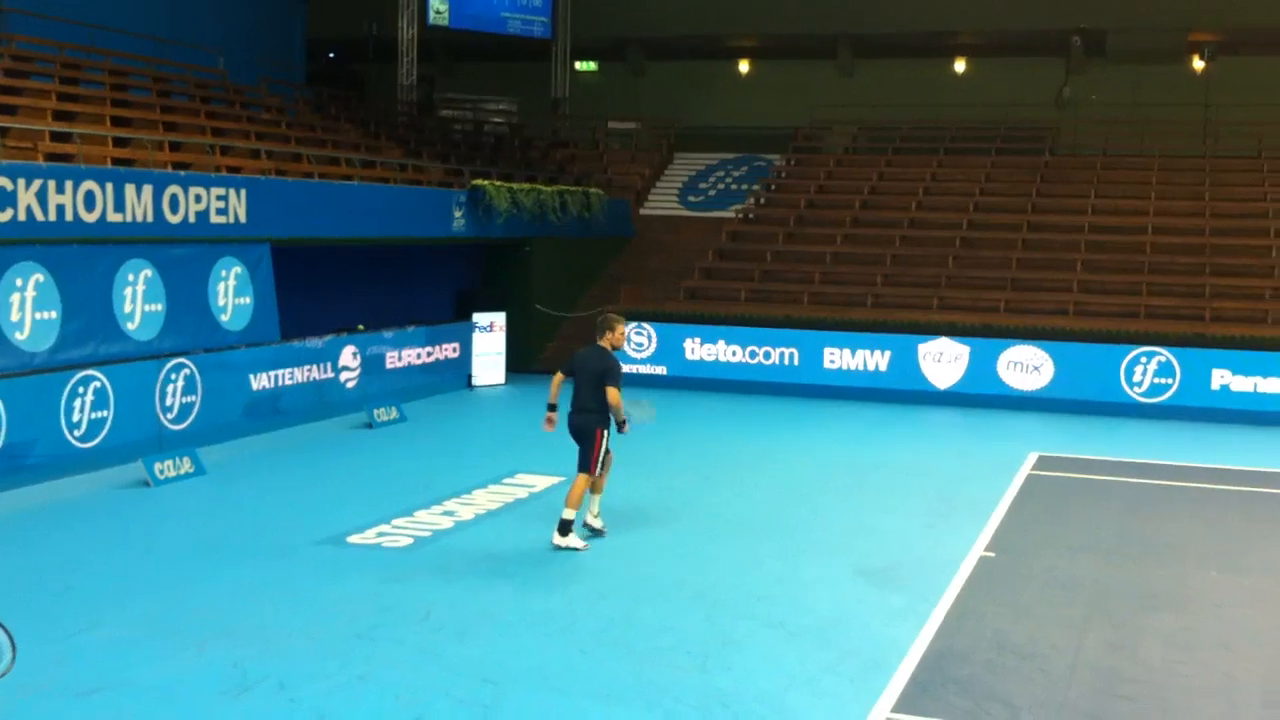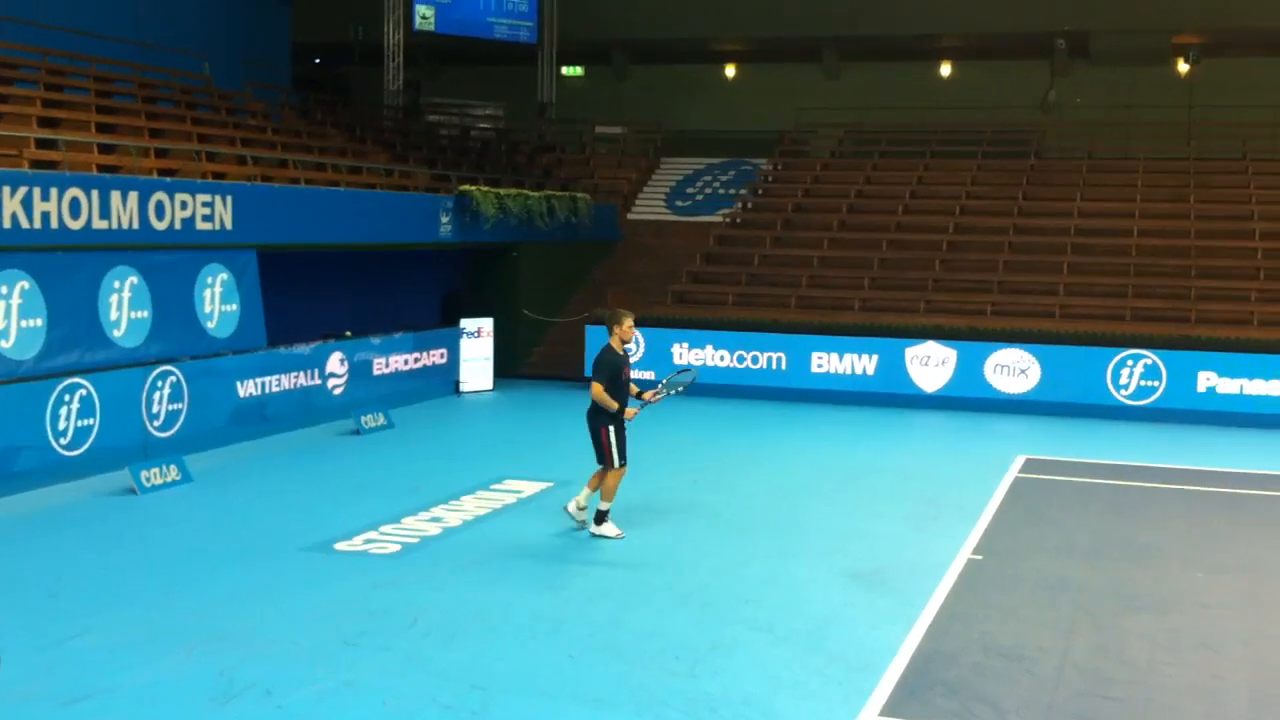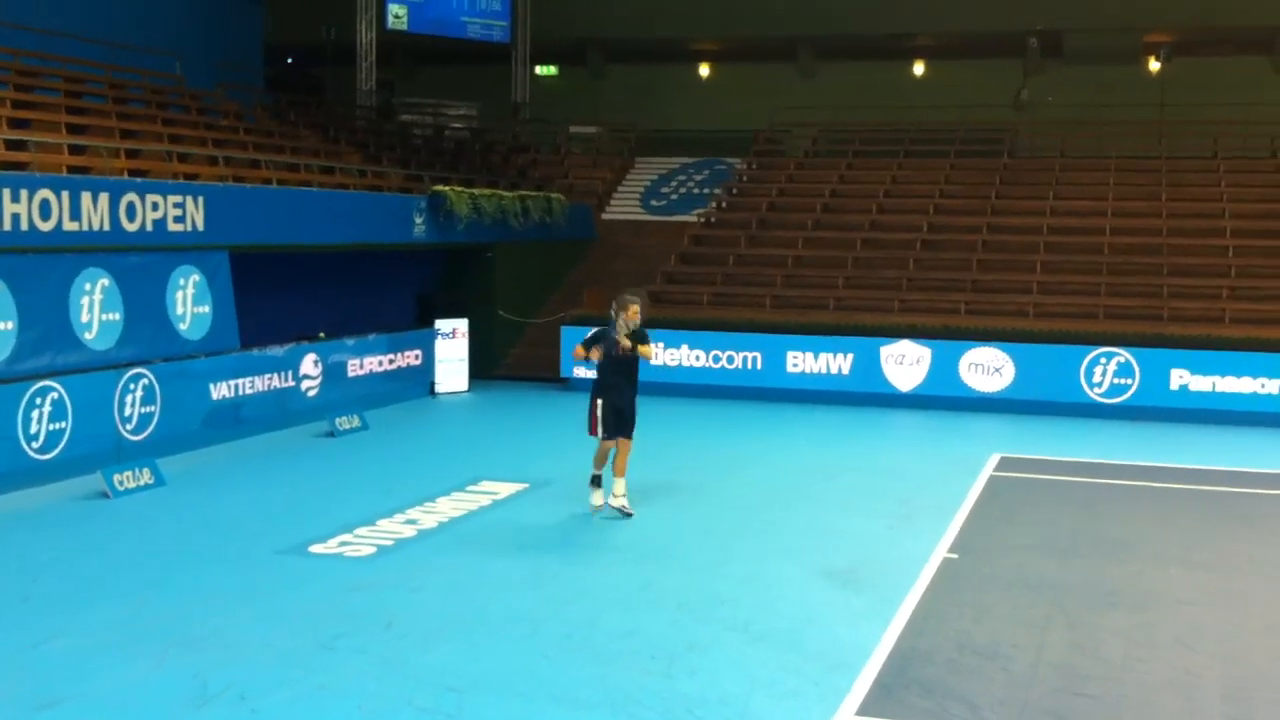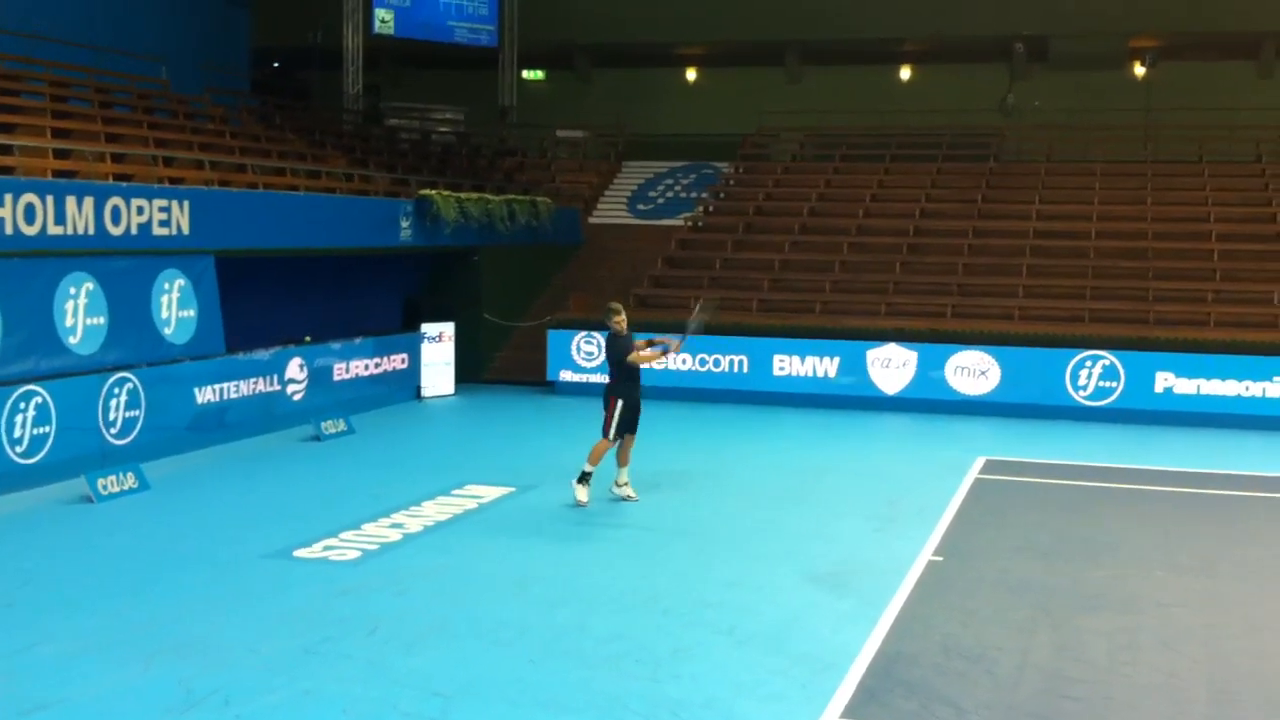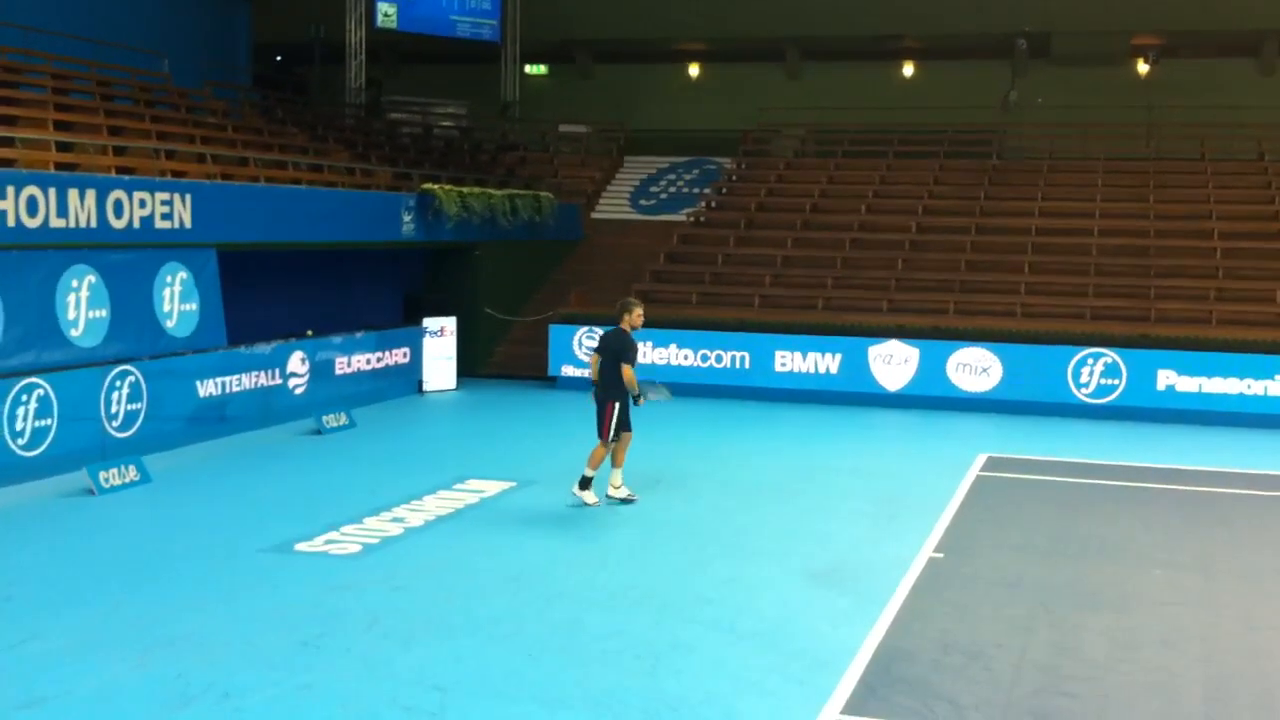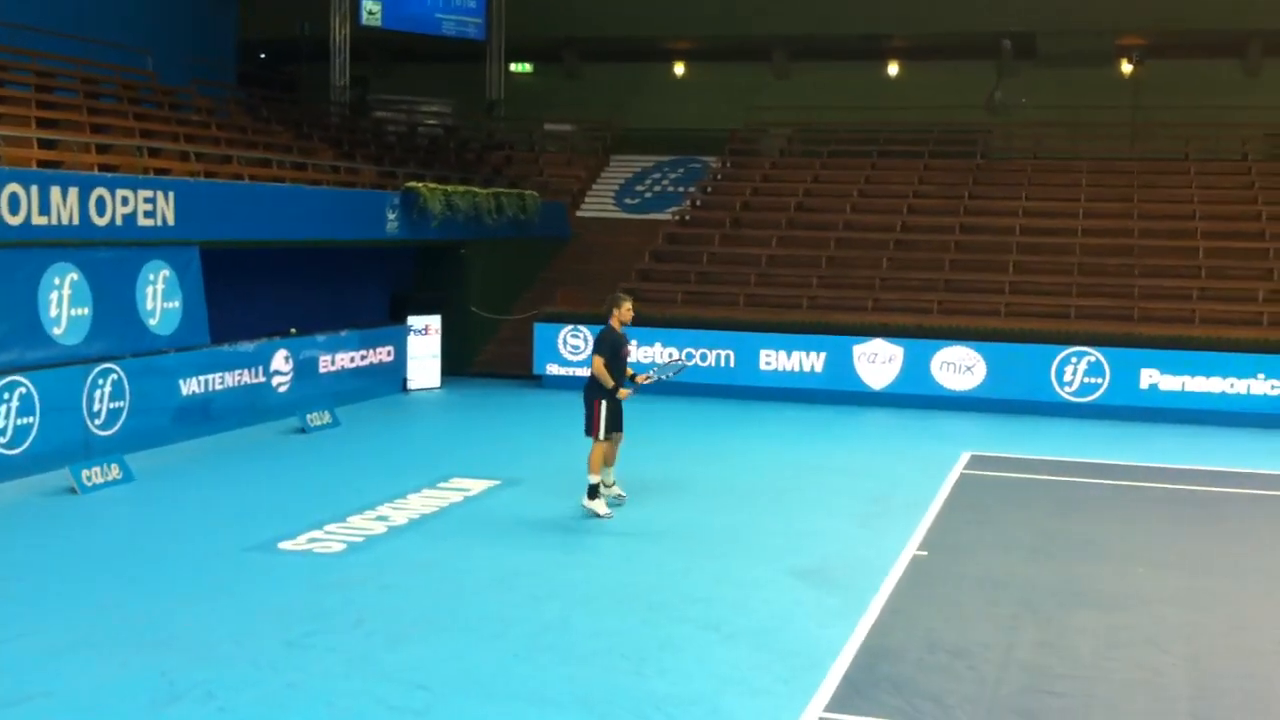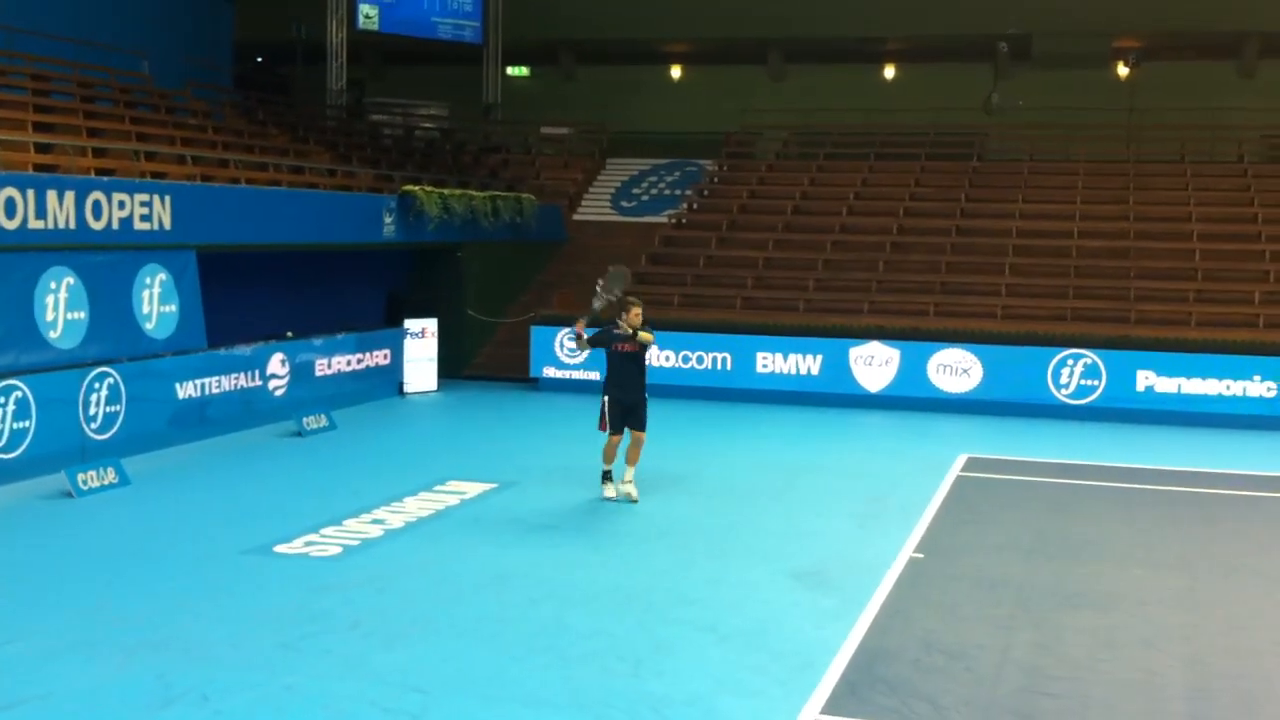
dt=0.7s
person 1, frame 1
left shoulder: (579, 355)
right shoulder: (611, 363)
left elbow: (557, 379)
right elbow: (613, 398)
left wrist: (552, 409)
right wrist: (621, 422)
left hip: (576, 419)
right hip: (595, 422)
left knee: (605, 459)
right knee: (586, 475)
left ankle: (593, 514)
right ankle: (563, 532)
person 1, frame 2
left shoulder: (623, 354)
right shoulder: (606, 358)
right elbow: (596, 391)
left wrist: (640, 394)
right wrist: (621, 411)
left hip: (613, 419)
right hip: (605, 420)
left knee: (610, 467)
right knee: (617, 469)
left ankle: (579, 503)
right ankle: (600, 521)
person 1, frame 3
left shoulder: (639, 334)
right shoulder: (603, 334)
left elbow: (648, 354)
right elbow: (577, 351)
left wrist: (630, 344)
right wrist: (589, 356)
left hip: (627, 398)
right hip: (603, 396)
left knee: (624, 444)
right knee: (607, 444)
left ankle: (617, 496)
right ankle: (595, 483)
person 1, frame 4
left shoulder: (624, 335)
right shoulder: (614, 341)
left elbow: (635, 346)
right elbow: (636, 359)
left wrist: (657, 342)
right wrist: (664, 351)
left hip: (631, 395)
right hip: (618, 397)
left knee: (628, 439)
right knee: (609, 440)
left ankle: (621, 484)
right ankle: (582, 481)
person 1, frame 5
left shoulder: (609, 335)
right shoulder: (628, 342)
left elbow: (595, 359)
right elbow: (627, 375)
left wrist: (597, 383)
right wrist: (637, 395)
left hip: (612, 395)
right hip: (612, 397)
left knee: (624, 437)
right knee: (607, 443)
left ankle: (615, 487)
right ankle: (583, 486)
person 1, frame 6
left shoulder: (622, 336)
right shoulder: (606, 336)
right elbow: (597, 367)
left wrist: (634, 376)
right wrist: (616, 389)
left hip: (612, 396)
right hip: (600, 396)
left knee: (616, 438)
right knee: (601, 442)
left ankle: (608, 484)
right ankle: (592, 495)
person 1, frame 7
left shoulder: (642, 332)
right shoulder: (608, 333)
left elbow: (649, 339)
right elbow: (582, 346)
left wrist: (631, 333)
right wrist: (579, 335)
left hip: (637, 394)
right hip: (613, 394)
left knee: (639, 437)
right knee: (614, 438)
left ankle: (627, 481)
right ankle: (606, 478)
